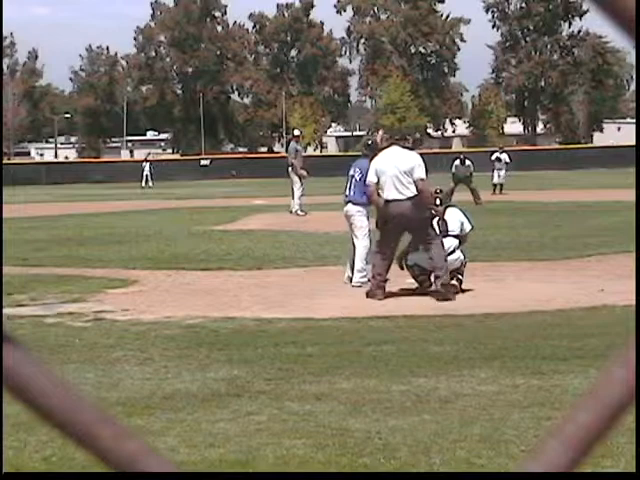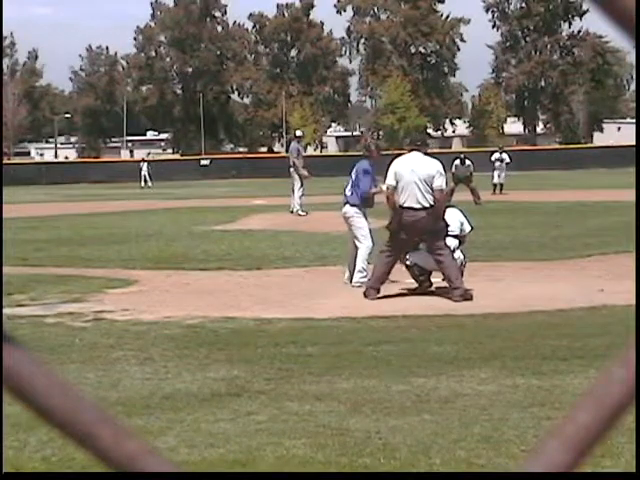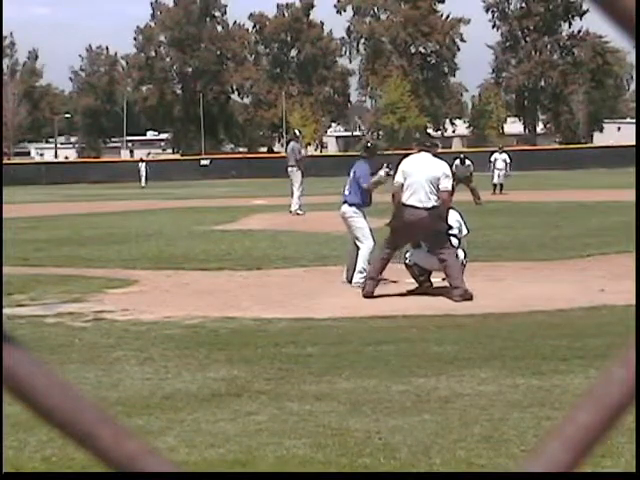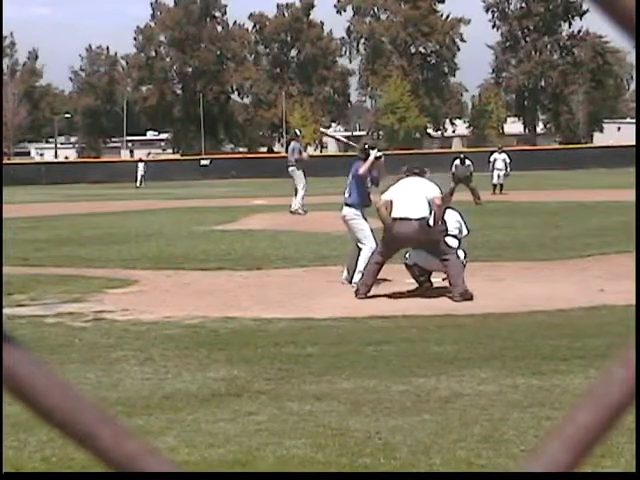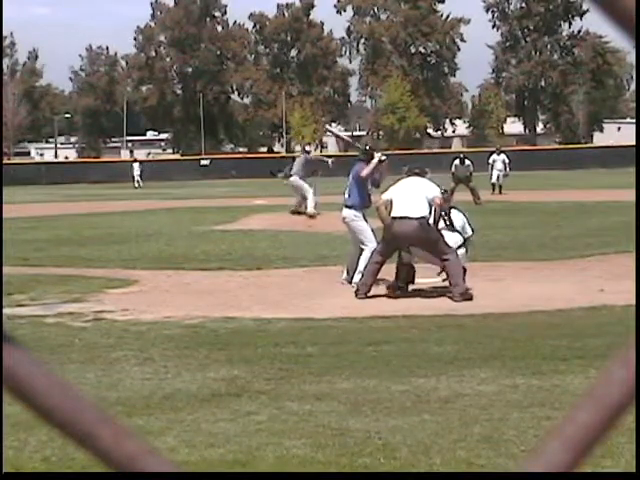
dt=1s
person 1, frame 1
left shoulder: (377, 160)
right shoulder: (412, 157)
left elbow: (371, 191)
right elbow: (422, 187)
left wrist: (382, 210)
right wrist: (428, 207)
left hip: (390, 209)
right hip: (413, 206)
left knee: (384, 249)
right knee: (432, 242)
left ankle: (377, 288)
right ankle: (442, 282)
person 1, frame 2
left shoulder: (397, 162)
right shoulder: (434, 164)
left elbow: (389, 193)
right elbow: (439, 197)
left wrist: (396, 214)
right wrist: (438, 218)
left hip: (404, 215)
right hip: (427, 215)
left knee: (389, 252)
right knee: (442, 252)
left ankle: (372, 289)
right ankle: (458, 290)
person 1, frame 3
left shoulder: (407, 161)
right shoulder: (442, 166)
left elbow: (396, 192)
right elbow: (445, 198)
left wrist: (398, 213)
right wrist: (441, 218)
left hip: (406, 213)
right hip: (429, 215)
left knee: (387, 248)
right knee: (446, 252)
left ankle: (369, 285)
right ankle: (459, 290)
person 1, frame 4
left shoulder: (397, 185)
right shoulder: (429, 185)
left elbow: (381, 205)
right elbow: (439, 204)
left wrist: (389, 228)
right wrist: (435, 226)
left hip: (398, 227)
right hip: (421, 227)
left knee: (379, 255)
right knee: (449, 254)
left ankle: (363, 289)
right ankle: (459, 292)
person 1, frame 5
left shoulder: (397, 185)
right shoulder: (428, 184)
left elbow: (380, 205)
right elbow: (438, 202)
left wrist: (389, 226)
right wrist: (434, 226)
left hip: (396, 226)
right hip: (419, 225)
left knee: (379, 255)
right knee: (448, 254)
left ankle: (362, 290)
right ankle: (459, 292)
person 2, frame 1
left shoulder: (355, 164)
right shoulder: (369, 167)
left hip: (349, 207)
right hip: (358, 209)
left knee: (357, 242)
right knee: (363, 244)
left ankle: (350, 275)
right ankle: (359, 279)
person 2, frame 2
left shoulder: (360, 164)
right shoulder: (366, 168)
left elbow: (368, 187)
right elbow: (365, 192)
left wrist: (379, 188)
right wrist: (382, 189)
left hip: (349, 208)
right hip: (356, 210)
left knee: (357, 243)
right knee: (366, 244)
left ankle: (350, 276)
right ankle: (359, 279)
person 2, frame 3
left shoulder: (361, 165)
right shoulder: (362, 167)
left elbow: (372, 184)
right elbow: (366, 185)
left wrist: (382, 174)
right wrist: (380, 175)
left hip: (350, 208)
right hip: (353, 210)
left knee: (359, 242)
right knee: (367, 243)
left ankle: (350, 275)
right ankle: (359, 279)
person 2, frame 4
left shoulder: (364, 167)
right shoulder: (359, 164)
left elbow: (377, 181)
right elbow: (361, 173)
left wrist: (380, 164)
right wrist: (372, 158)
left hip: (354, 211)
right hip: (353, 212)
left knee: (360, 244)
right knee: (369, 245)
left ankle: (348, 276)
right ankle: (358, 279)
person 2, frame 5
left shoulder: (364, 168)
right shoulder: (360, 167)
left elbow: (377, 183)
right elbow: (363, 176)
left wrist: (382, 166)
right wrist: (375, 161)
left hip: (353, 212)
right hip: (353, 213)
left knee: (359, 245)
right knee: (371, 244)
left ankle: (348, 276)
right ankle: (358, 279)
